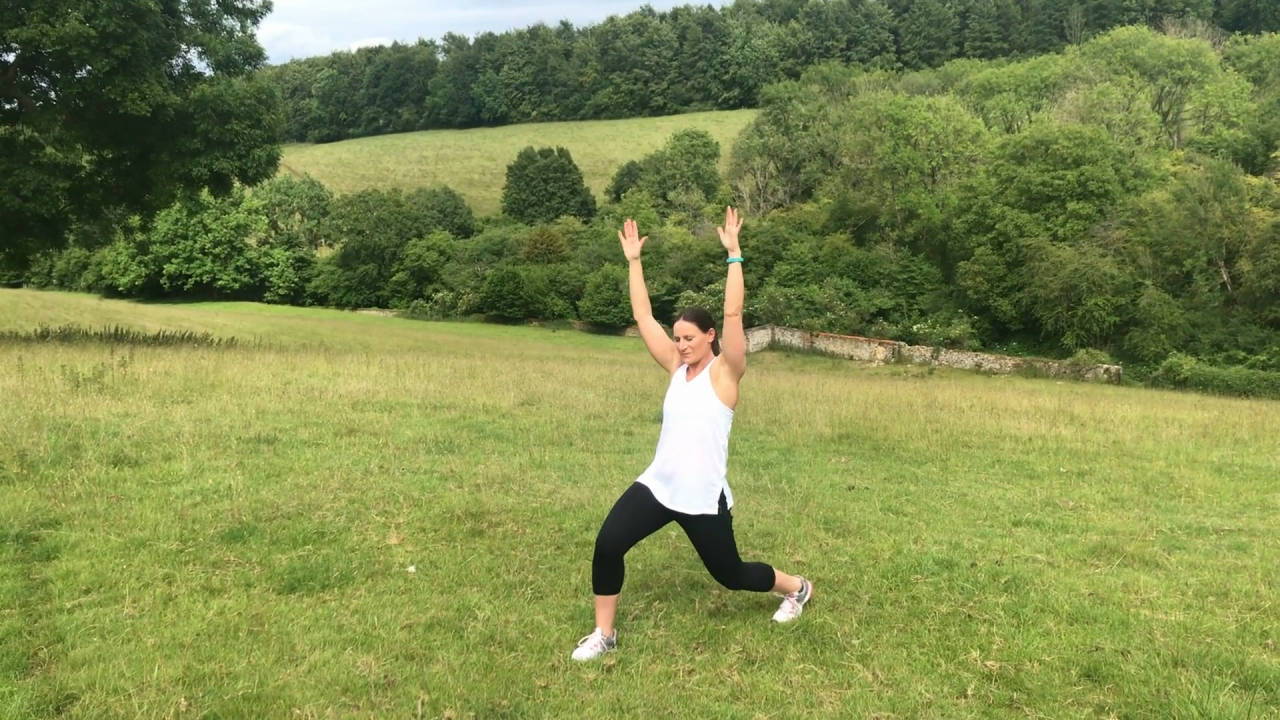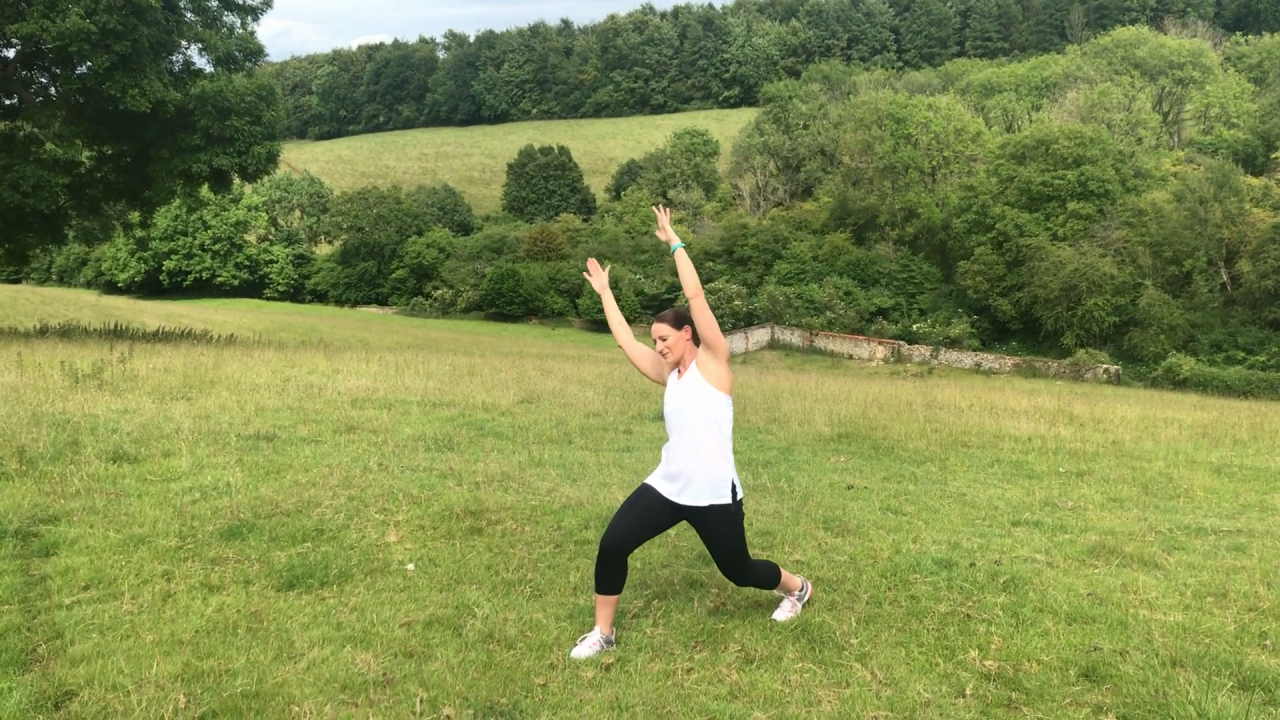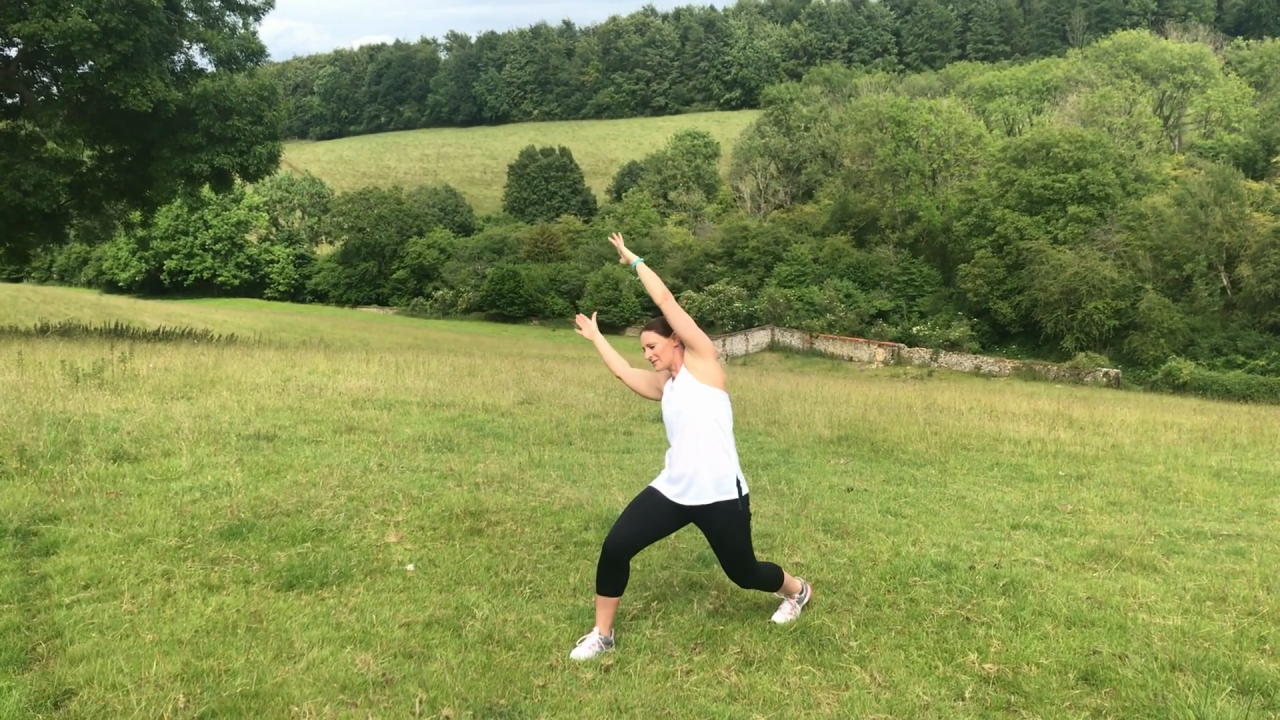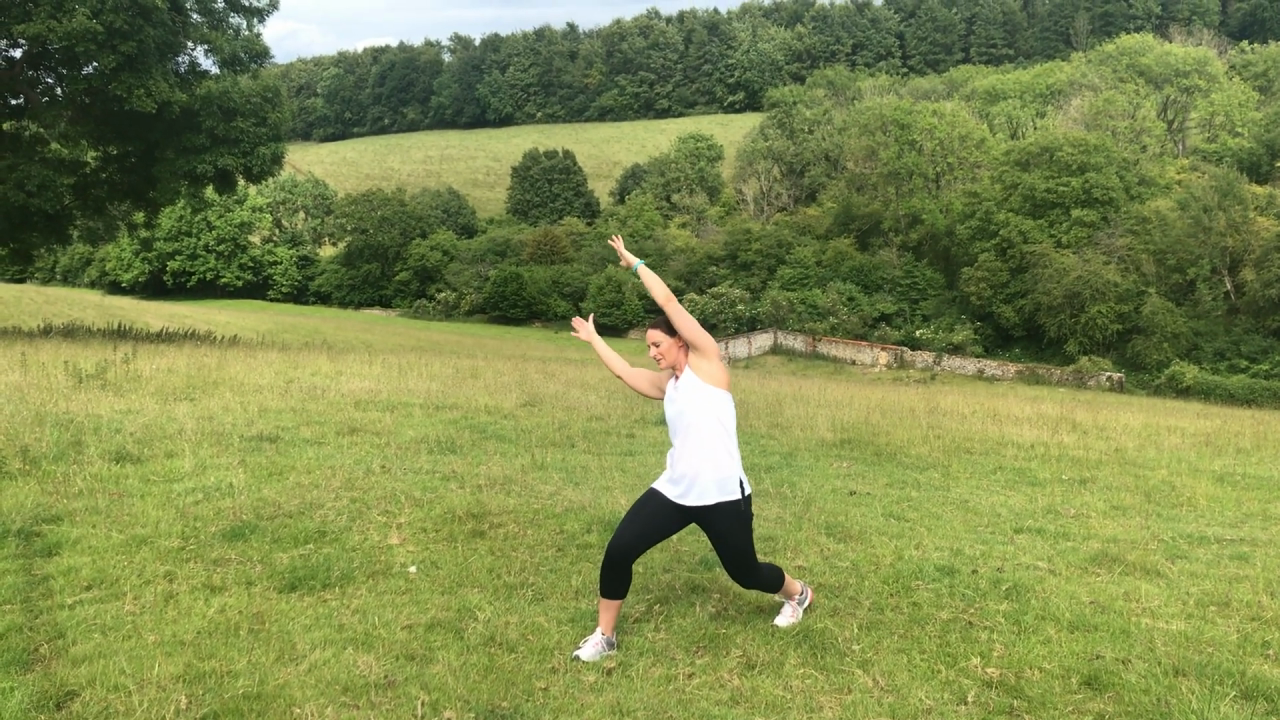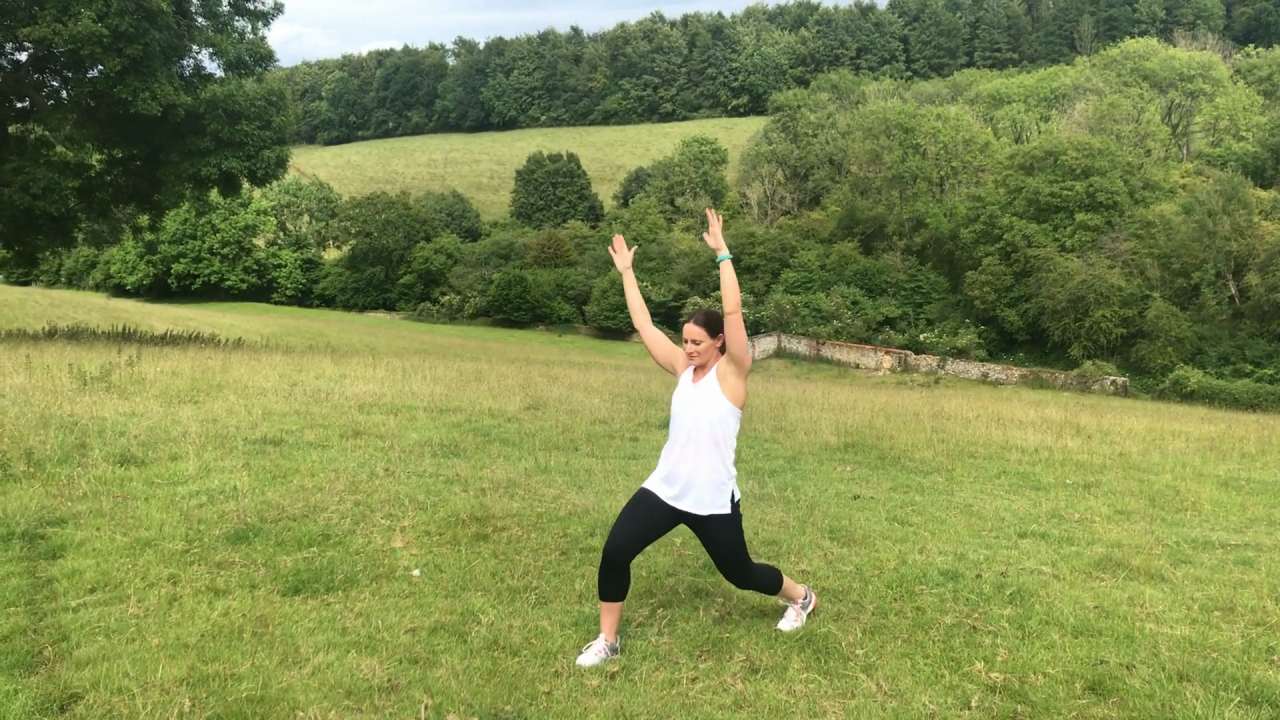
dt=0.4s
person 1, frame 1
left shoulder: (724, 372)
right shoulder: (677, 367)
left elbow: (733, 313)
right elbow: (642, 316)
left wrist: (733, 254)
right wrist: (634, 260)
left hip: (704, 498)
right hip: (658, 486)
left knee: (730, 574)
right knee: (607, 545)
left ankle: (797, 588)
right ankle: (604, 633)
person 1, frame 2
left shoulder: (712, 362)
right shoulder: (669, 373)
left elbow: (695, 298)
right elbow: (626, 339)
left wrist: (674, 242)
right wrist: (605, 291)
left hip: (714, 494)
right hip: (667, 487)
left knee: (739, 570)
right knee: (612, 545)
left ankle: (797, 587)
right ankle: (602, 633)
person 1, frame 3
left shoulder: (702, 360)
right shoulder: (664, 384)
left elbow: (666, 301)
right elbow: (622, 370)
left wrist: (632, 259)
right wrist: (594, 334)
left hip: (720, 493)
right hip: (673, 490)
left knee: (743, 572)
right knee: (614, 547)
left ankle: (797, 590)
right ankle: (602, 634)
person 1, frame 4
left shoulder: (706, 361)
right shoulder: (666, 383)
left elbow: (669, 302)
right elbow: (623, 369)
left wrist: (634, 262)
right wrist: (592, 337)
left hip: (722, 494)
right hip: (675, 490)
left knee: (746, 573)
right knee: (618, 551)
left ankle: (798, 593)
right ankle: (604, 636)
person 1, frame 5
left shoulder: (732, 371)
right shoulder: (684, 368)
left elbow: (732, 311)
right elbow: (644, 326)
left wrist: (721, 251)
right wrist: (626, 271)
left hip: (712, 501)
right hip: (664, 489)
left knee: (740, 574)
right knee: (614, 552)
left ankle: (800, 597)
right ankle: (607, 640)
